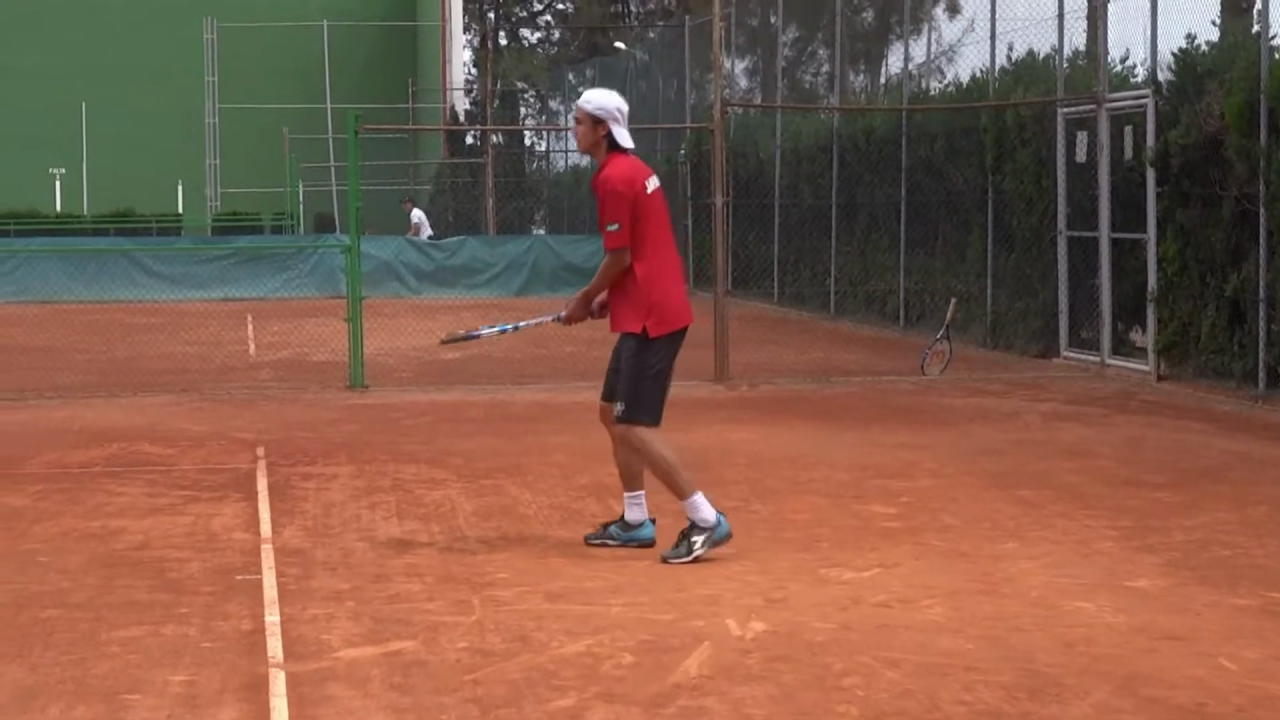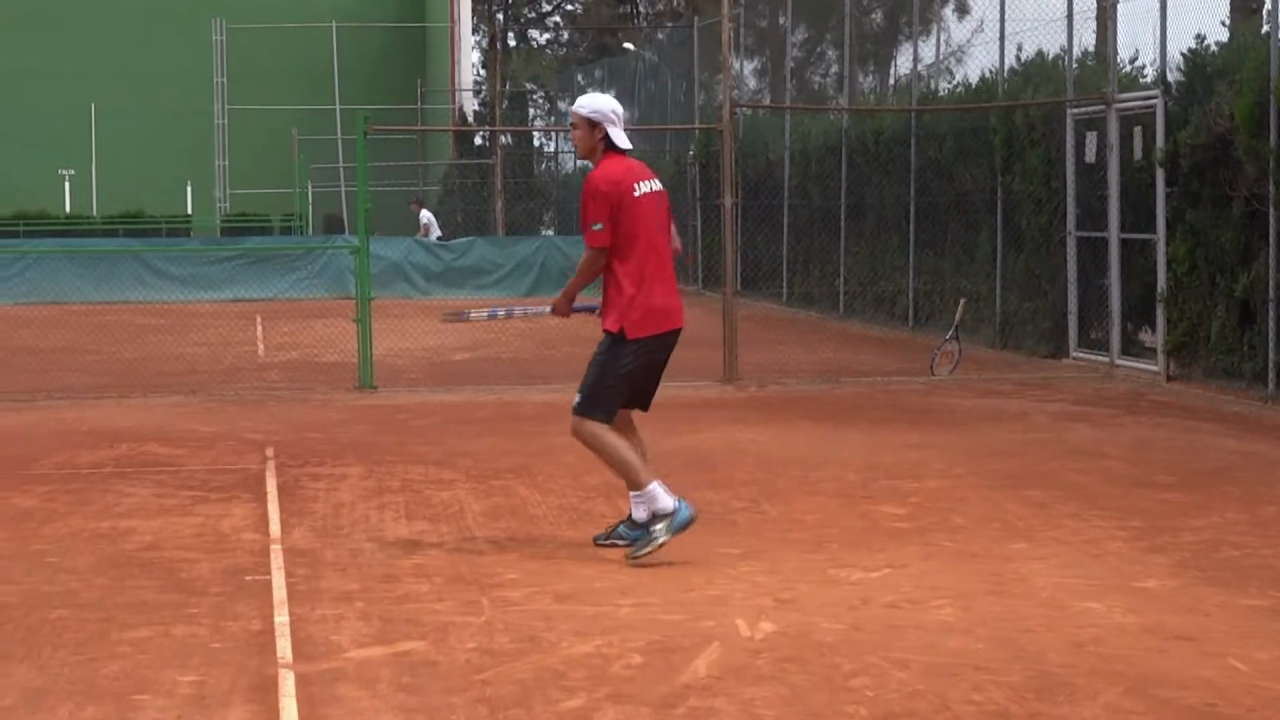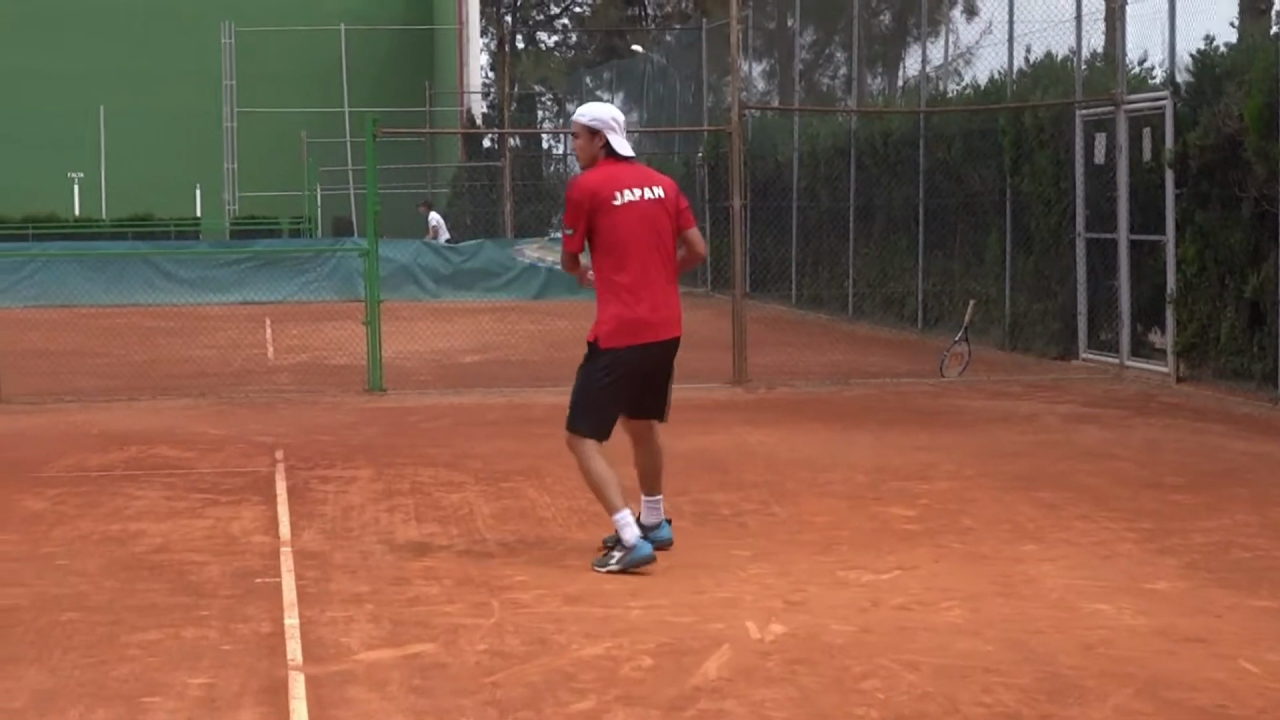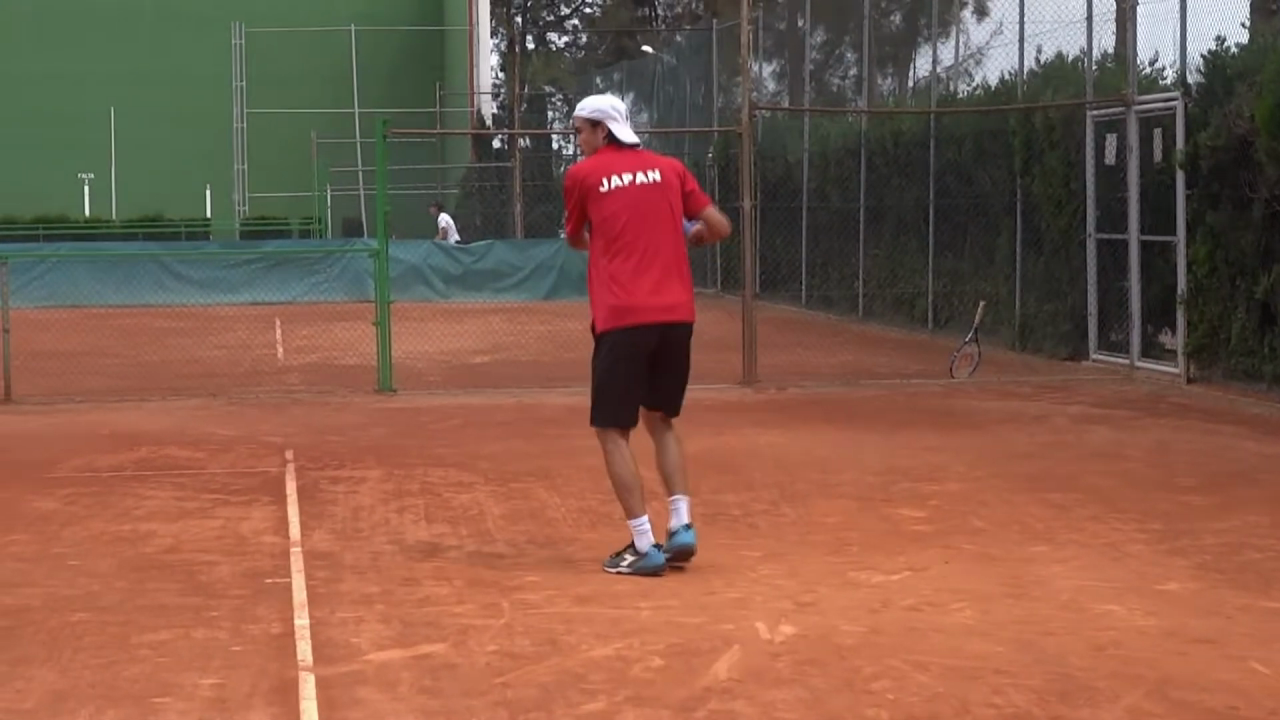
dt=0.2s
person 1, frame 1
left shoulder: (612, 178)
right shoulder: (635, 170)
left elbow: (618, 258)
left wrist: (584, 299)
right wrist: (608, 298)
left hip: (648, 319)
right hip: (655, 312)
left knee: (634, 427)
right knee: (619, 416)
left ankle: (706, 519)
right ankle: (635, 521)
person 1, frame 2
left shoulder: (601, 180)
right shoulder: (644, 174)
left elbow: (594, 258)
right elbow: (672, 245)
left wrist: (566, 297)
left hip: (635, 320)
right hip: (665, 316)
left knee: (586, 422)
right knee: (618, 414)
left ankle: (667, 506)
right ankle: (645, 516)
person 1, frame 3
left shoulder: (585, 187)
right shoulder: (662, 184)
left elbow: (570, 258)
right elbow: (697, 250)
left wrist: (585, 271)
left hip: (619, 332)
right hip: (666, 327)
left knee: (581, 437)
right knee: (641, 424)
left ankle: (632, 541)
right ankle: (653, 522)
person 1, frame 4
left shoulder: (581, 175)
right shoulder: (669, 169)
left elbow: (575, 238)
right elbow: (719, 227)
left hip: (622, 318)
right hip: (676, 314)
left knee: (612, 433)
right knee: (662, 419)
left ankle: (643, 546)
right ankle: (680, 527)
